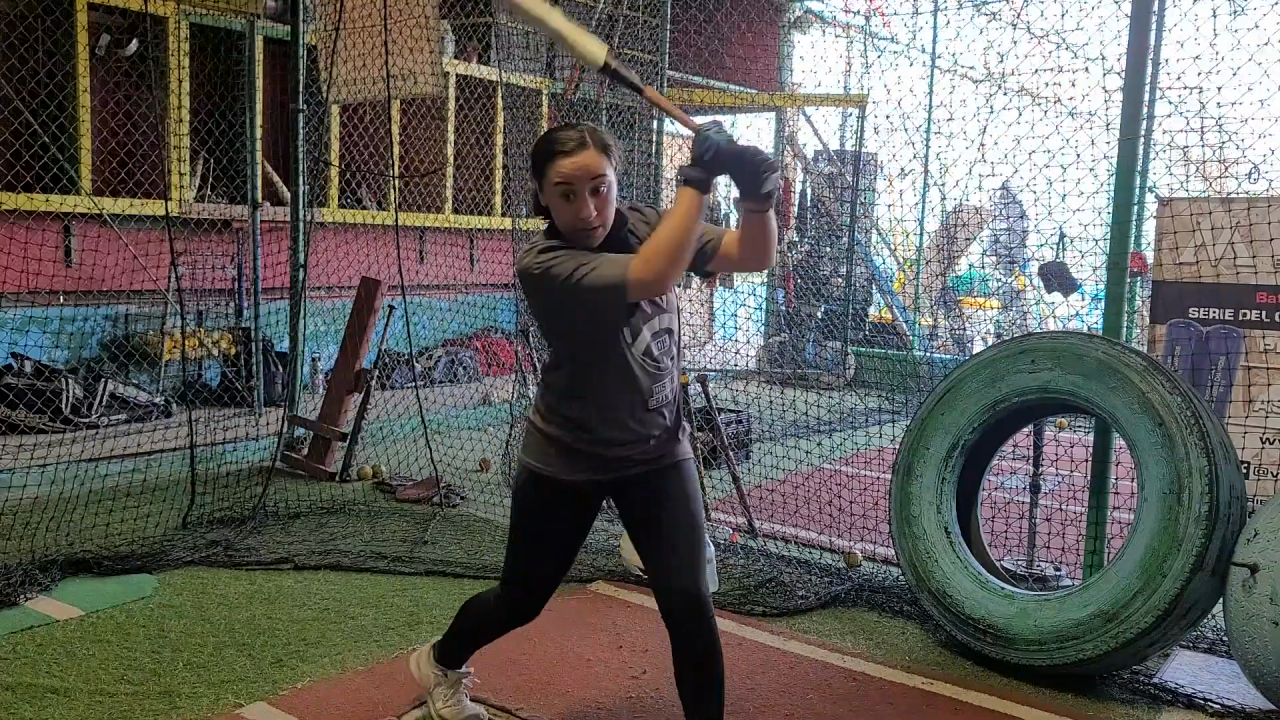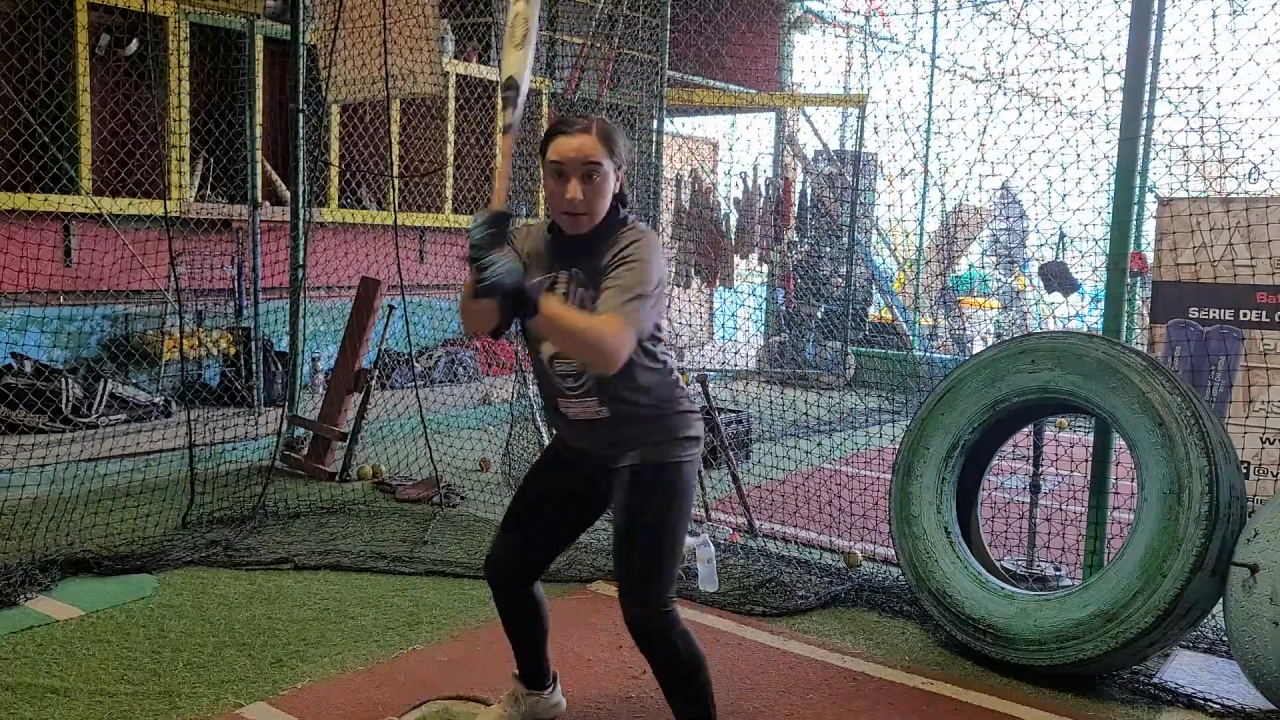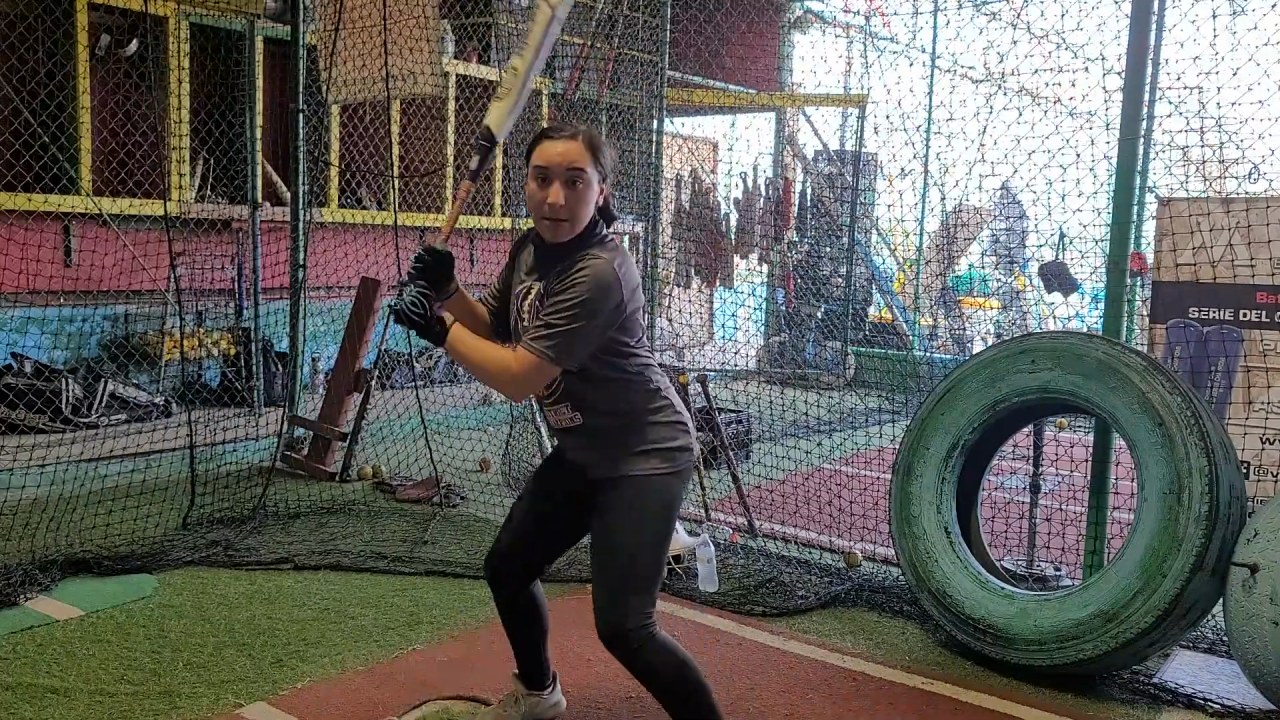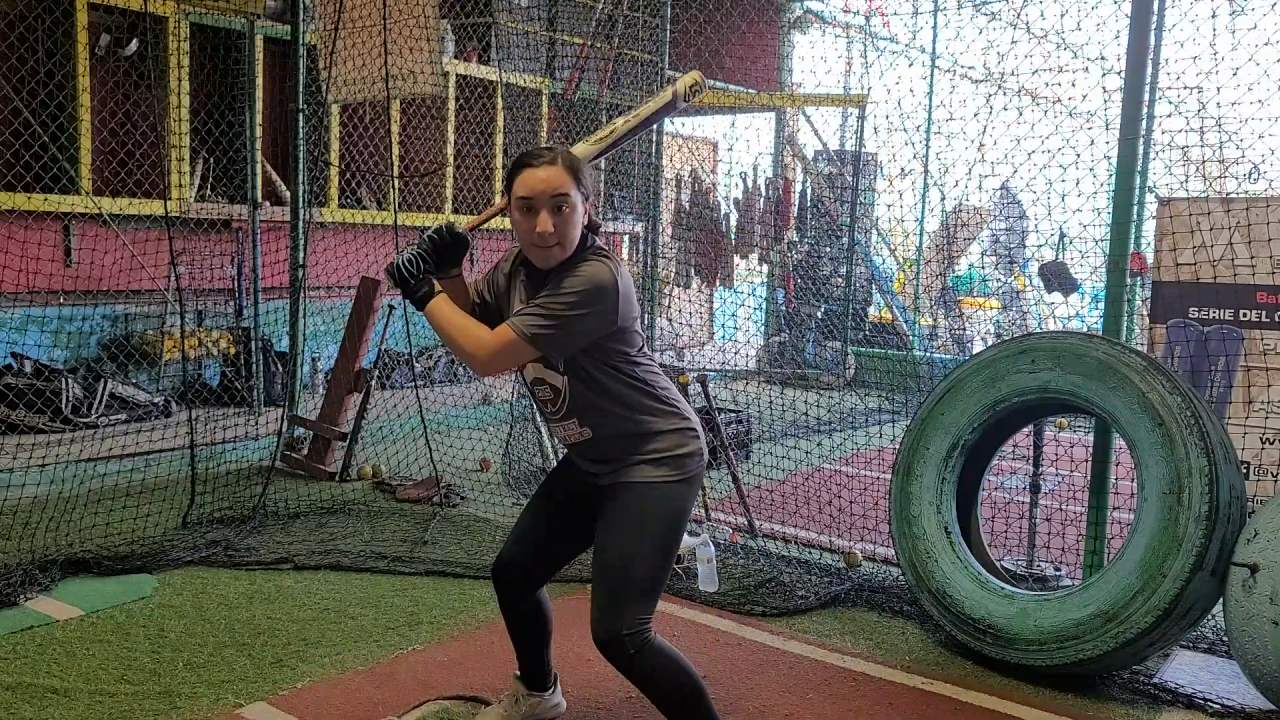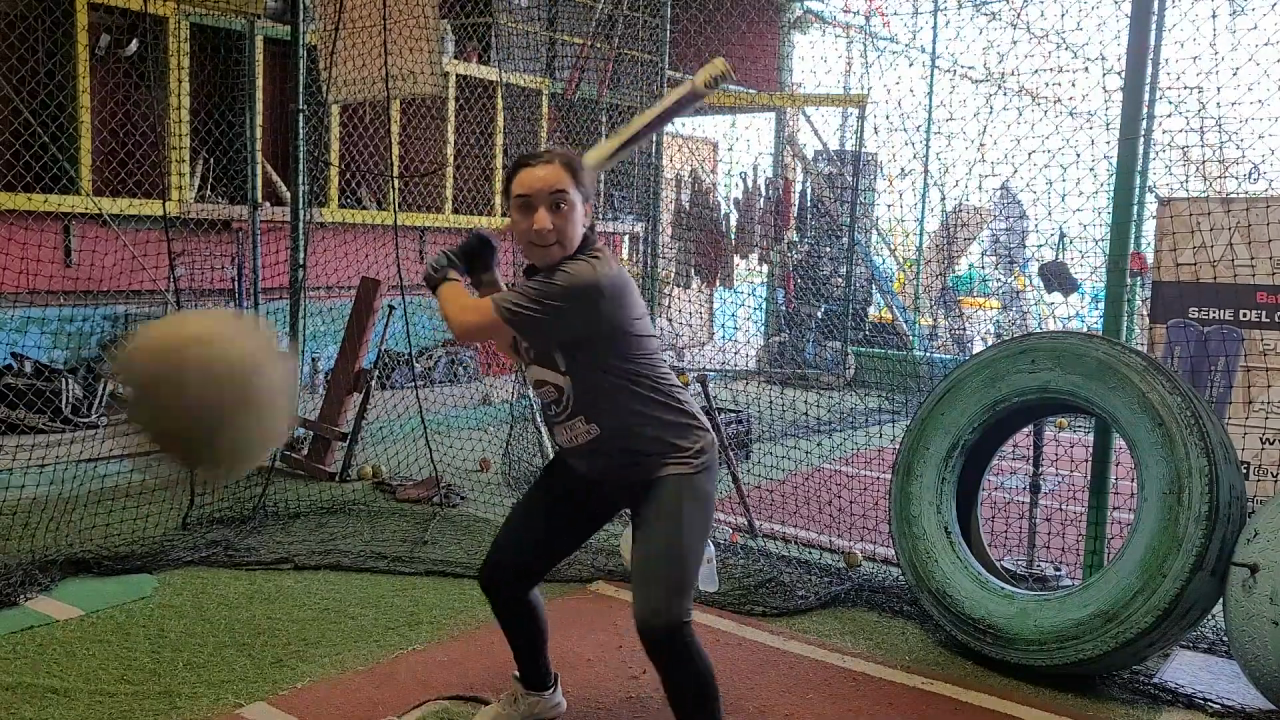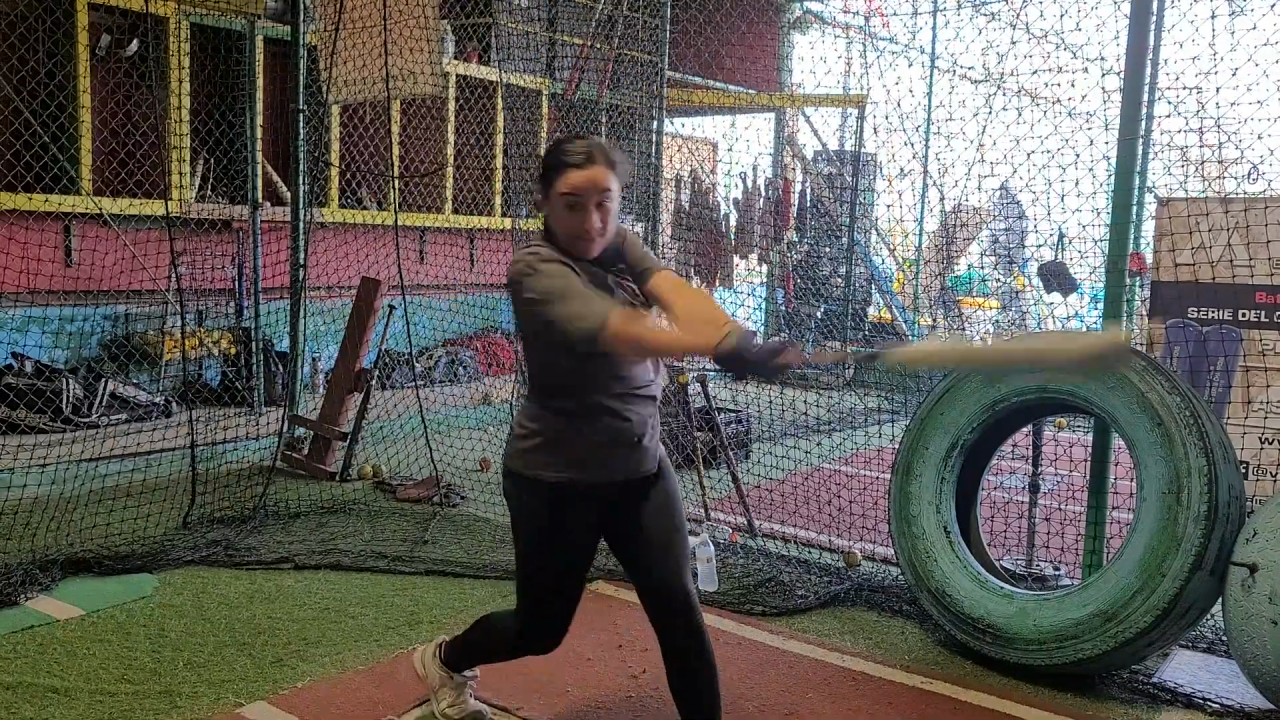
dt=0.3s
person 1, frame 1
left shoulder: (643, 222)
right shoulder: (541, 262)
left elbow: (751, 257)
right elbow: (649, 278)
left wrist: (758, 195)
right wrist: (696, 180)
left hip: (654, 447)
right hip: (564, 456)
left knee: (686, 600)
right knee: (523, 597)
right ankle: (440, 664)
person 1, frame 2
left shoulder: (635, 247)
right shoulder: (526, 243)
left elbow: (606, 353)
right elbow: (478, 325)
left wrist: (529, 295)
right wrist: (485, 266)
left hip: (655, 445)
right hip: (578, 446)
left knee: (646, 610)
right knee: (505, 570)
person 1, frame 3
left shoulder: (601, 273)
right shoulder: (528, 248)
left elbow: (513, 377)
right elbow: (493, 329)
left wrist: (437, 324)
right wrist: (444, 288)
left hip: (645, 456)
right hip: (581, 453)
left knee: (623, 628)
right knee: (507, 569)
person 1, frame 4
left shoulder: (596, 280)
right shoulder: (519, 265)
left elbow: (486, 355)
right elbow: (475, 313)
left wrist: (422, 290)
right wrist: (447, 269)
left hip: (654, 462)
right hip: (592, 461)
left knee: (619, 634)
right knee: (512, 573)
person 1, frame 5
left shoulder: (593, 279)
right shoulder: (539, 276)
left elbow: (473, 323)
right elbow: (505, 321)
left wrist: (442, 279)
right wrist: (483, 275)
left hip: (671, 462)
right hip: (587, 463)
left knee: (662, 624)
right knee: (501, 575)
person 1, frame 6
left shoulder: (618, 247)
right shoulder: (535, 268)
left elbow: (675, 294)
right elbow: (621, 331)
left wrist: (729, 334)
right wrist: (720, 345)
left hip: (638, 464)
right hip: (554, 475)
left knee: (676, 608)
right knee: (542, 627)
right ankle: (445, 659)
